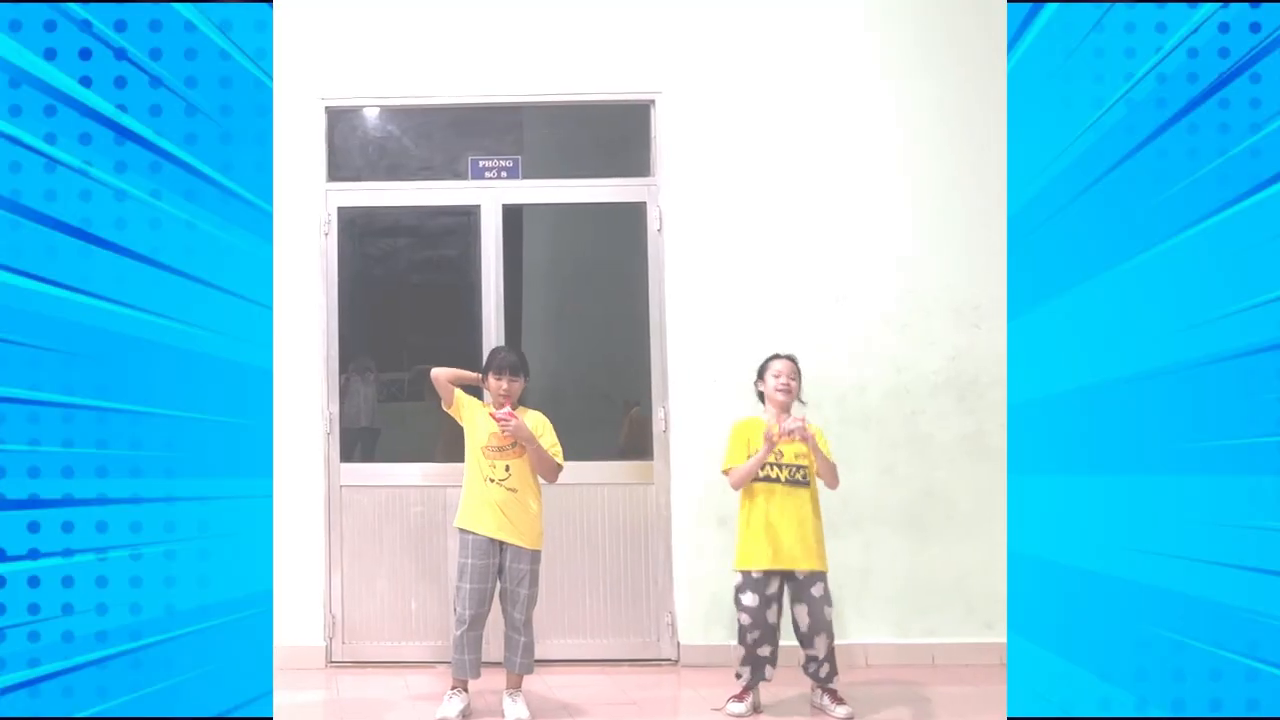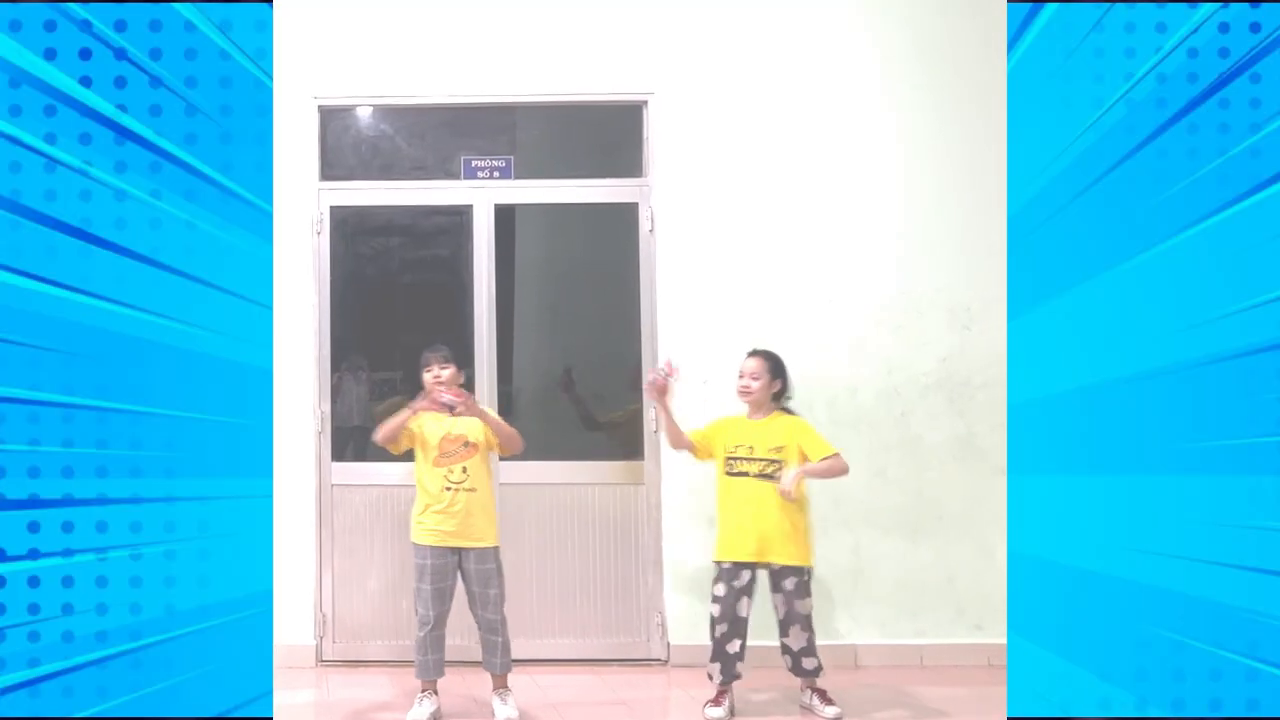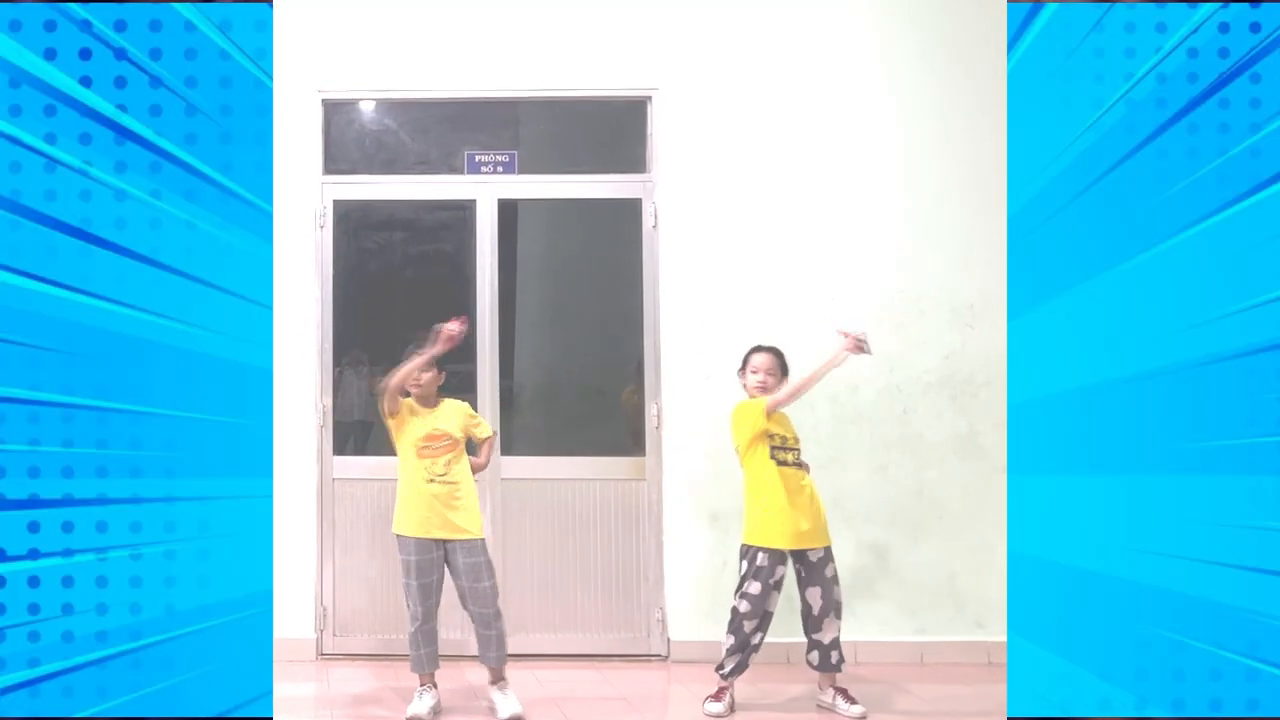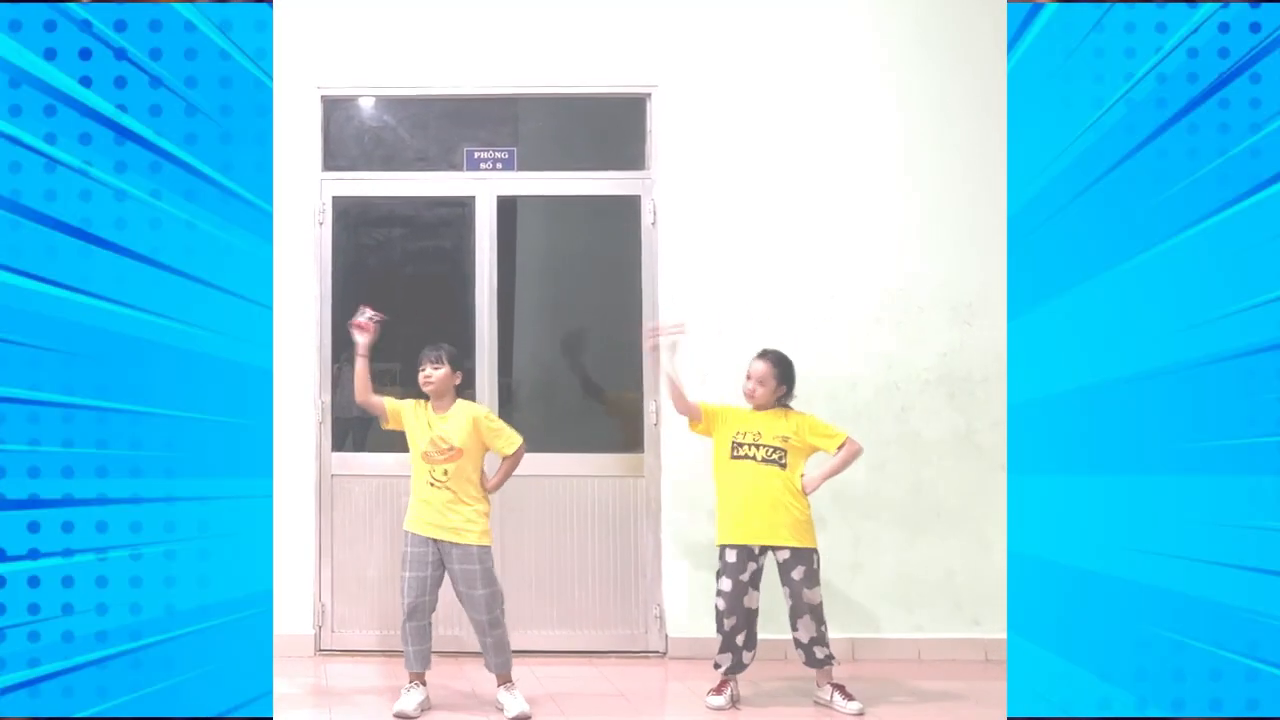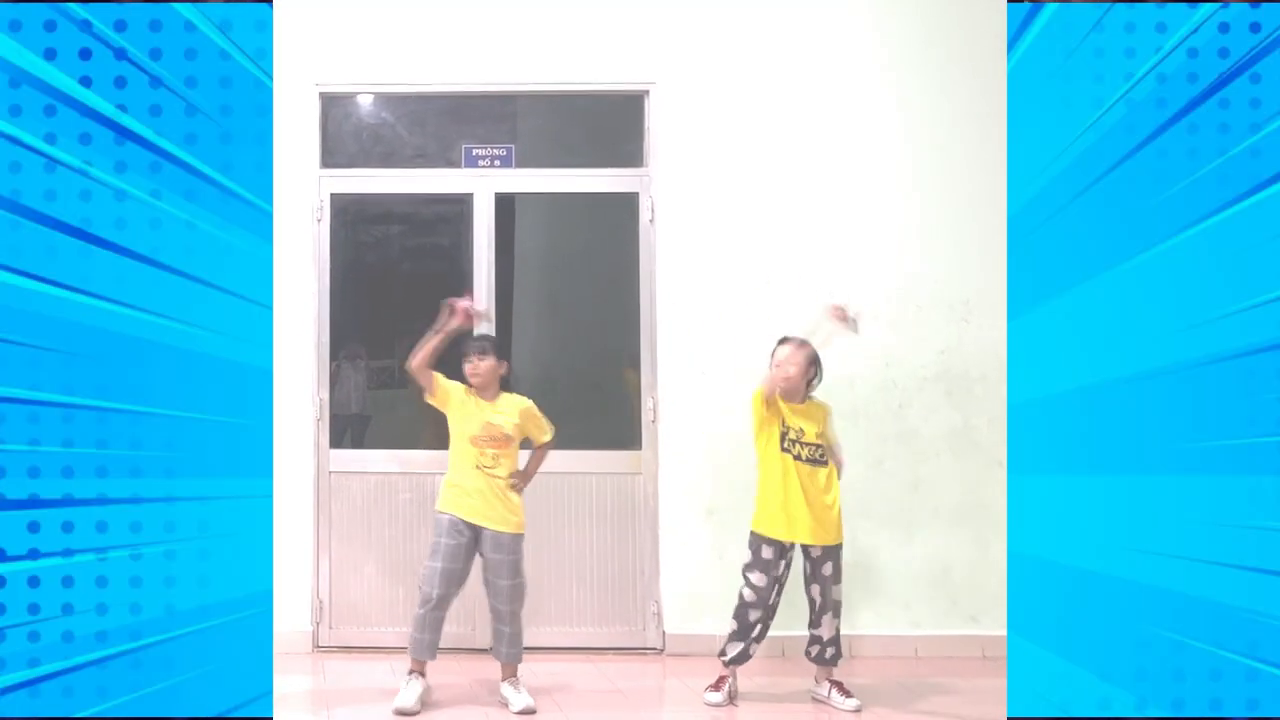
dt=1s
person 1, frame 1
left shoulder: (536, 421)
right shoulder: (471, 411)
left elbow: (552, 474)
right elbow: (437, 375)
left wrist: (526, 439)
right wrist: (481, 380)
left hip: (523, 532)
right hip: (478, 528)
left knee: (519, 615)
right knee: (469, 612)
person 1, frame 2
left shoulder: (480, 416)
right shoulder: (417, 419)
left elbow: (516, 447)
right elbow: (382, 439)
left wrist: (479, 412)
right wrist: (416, 407)
left hip: (480, 533)
right hip: (433, 534)
left knee: (491, 614)
right knee: (430, 617)
person 1, frame 3
left shoulder: (460, 410)
right shoulder: (398, 412)
left elbow: (485, 436)
right elbow: (389, 387)
left wrist: (481, 460)
right wrist: (433, 349)
left hip: (463, 526)
right hip: (416, 528)
left knee: (484, 605)
right knee: (420, 610)
left ankle: (498, 685)
person 1, frame 4
left shoulder: (475, 416)
right shoulder: (410, 412)
left elbow: (515, 448)
right elbow: (363, 398)
left wrist: (492, 484)
right wrist: (363, 348)
left hip: (467, 530)
right hip: (422, 529)
left knee: (486, 611)
right knee: (415, 607)
left ankle: (506, 686)
right ankle: (416, 686)
person 1, frame 5
left shoulder: (521, 407)
right shoulder: (455, 396)
left elbow: (546, 439)
right elbow: (416, 366)
left wrist: (526, 475)
right wrist: (447, 327)
left hip: (503, 519)
right hip: (455, 512)
left knee: (506, 603)
right knee: (433, 594)
left ankle: (510, 681)
right ankle: (416, 677)
person 2, frame 1
left shoulder: (808, 430)
right shoulder: (745, 428)
left elbow: (833, 481)
right elbow: (734, 481)
left wrist: (813, 448)
right wrist: (764, 452)
left hip: (803, 545)
right hip: (759, 546)
left knee: (816, 619)
right knee: (754, 619)
left ankle: (822, 687)
right ankle: (750, 687)
person 2, frame 2
left shoulder: (795, 427)
right shoulder: (725, 428)
left elbow: (840, 465)
right elbow: (679, 442)
left wrist: (801, 470)
right wrist: (661, 402)
left hip: (785, 543)
right hip: (736, 543)
left knee: (796, 615)
right knee: (727, 616)
left ankle: (810, 688)
right ankle: (723, 689)
person 2, frame 3
left shoulder: (782, 420)
right shoulder: (744, 413)
right elbow: (787, 396)
left wrist: (802, 469)
right wrist: (833, 358)
left hip: (810, 529)
right hip: (767, 531)
left knee: (825, 605)
right knee: (750, 607)
left ankle: (827, 687)
right ankle: (725, 686)
person 2, frame 4
left shoulder: (799, 422)
right shoulder: (724, 417)
left elbow: (852, 447)
right elbow: (682, 407)
left wrist: (816, 478)
right wrist: (668, 358)
left hip: (790, 530)
right hip: (738, 531)
left knee: (806, 605)
right knee: (733, 606)
left ankle: (826, 684)
right ankle: (728, 680)
person 2, frame 5
left shoulder: (820, 410)
right shoulder: (766, 403)
right elbow: (777, 380)
left wrist: (835, 468)
left hip: (822, 524)
right hip: (774, 523)
left knee: (826, 601)
right knee: (755, 599)
left ankle: (825, 679)
right ankle: (726, 675)
